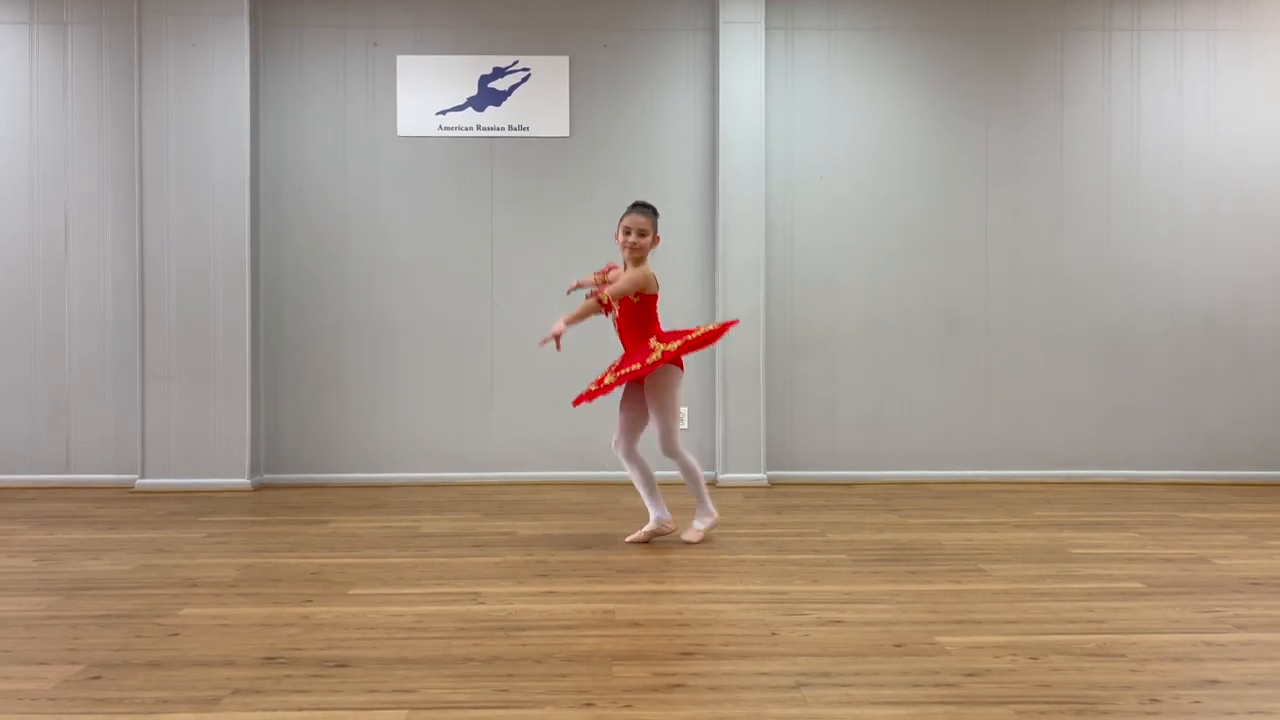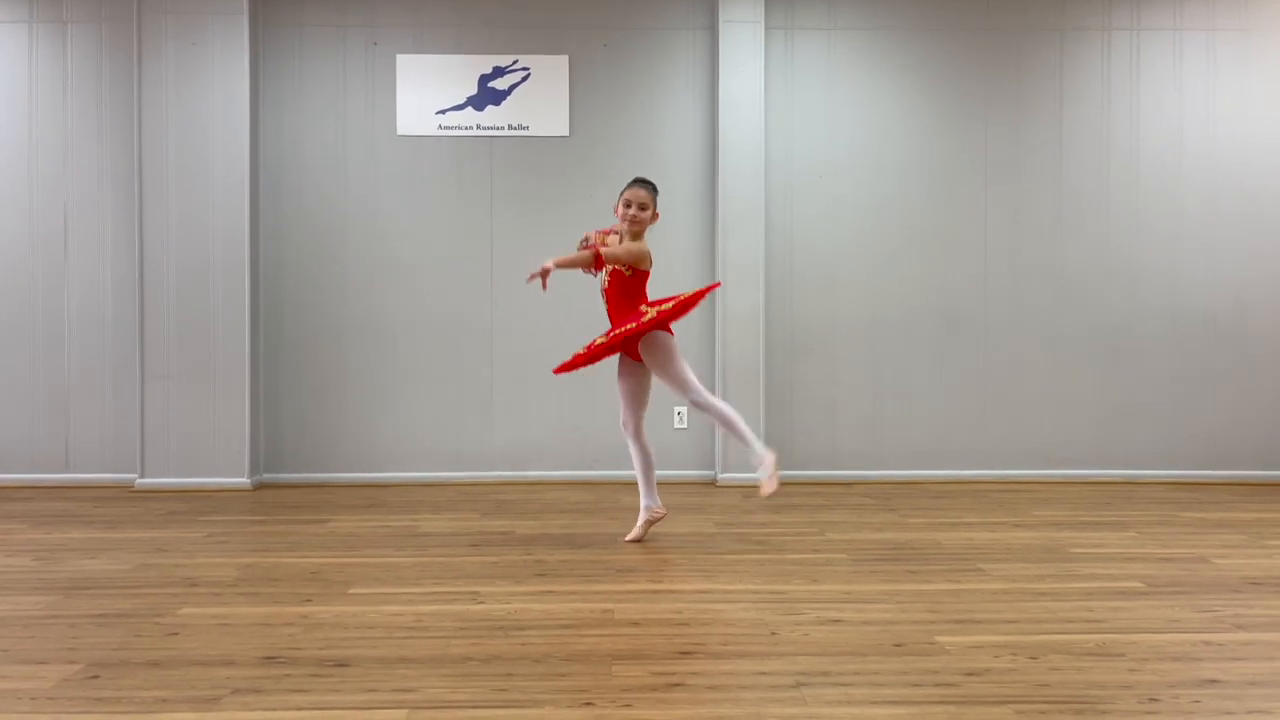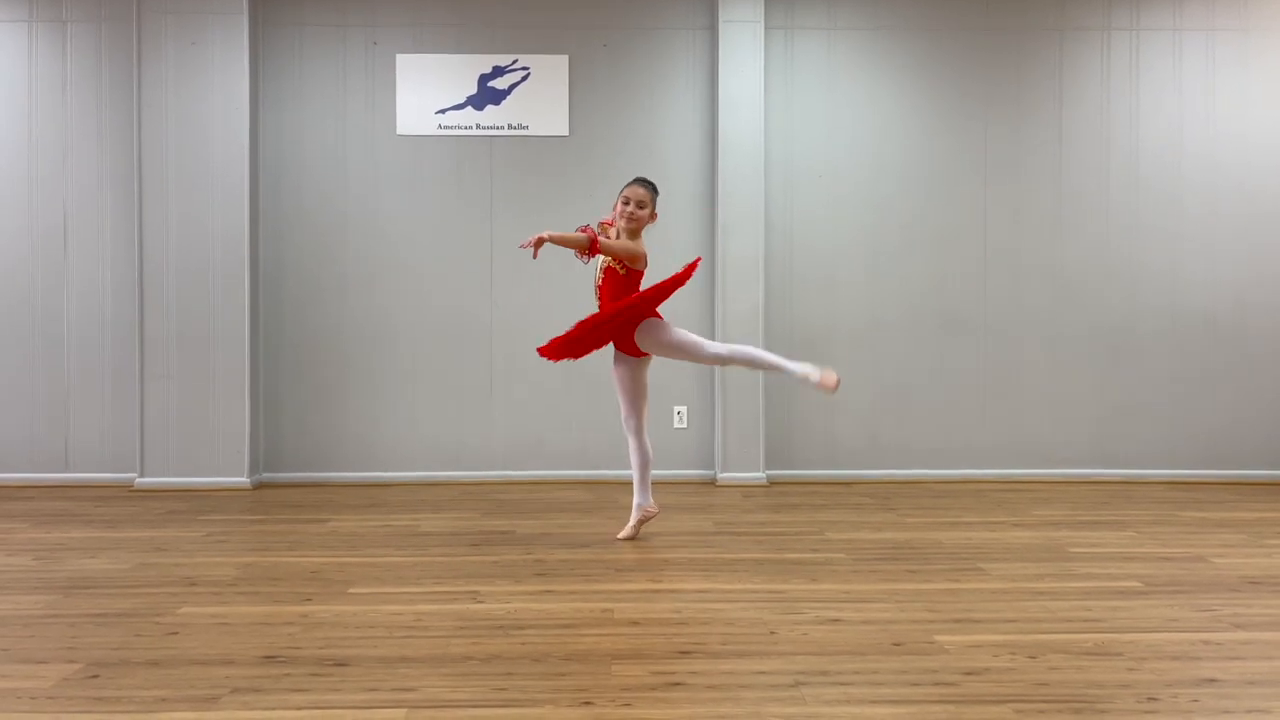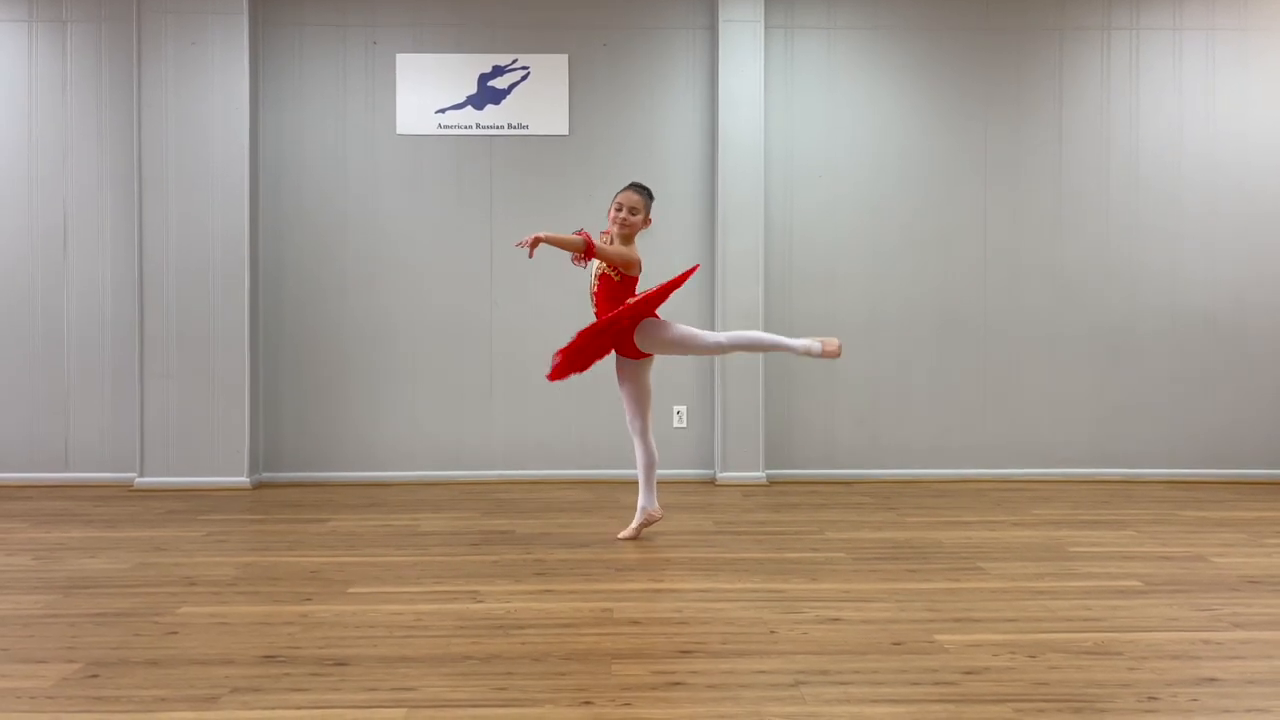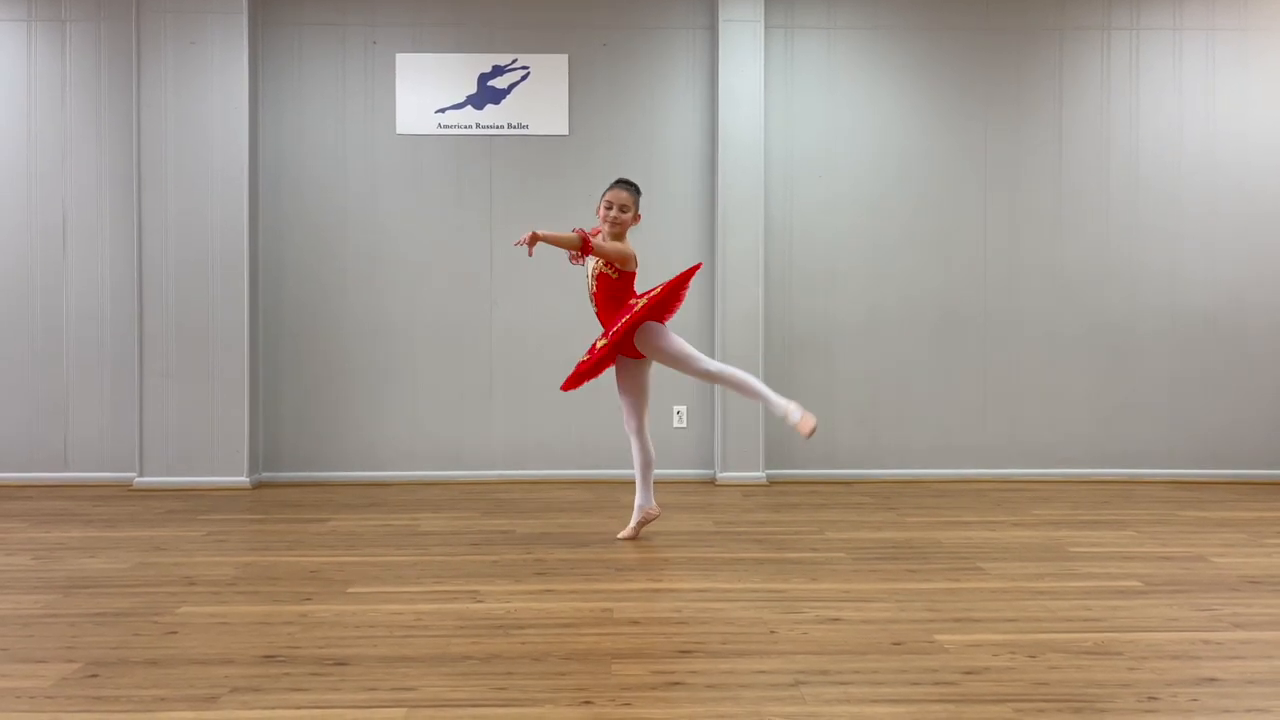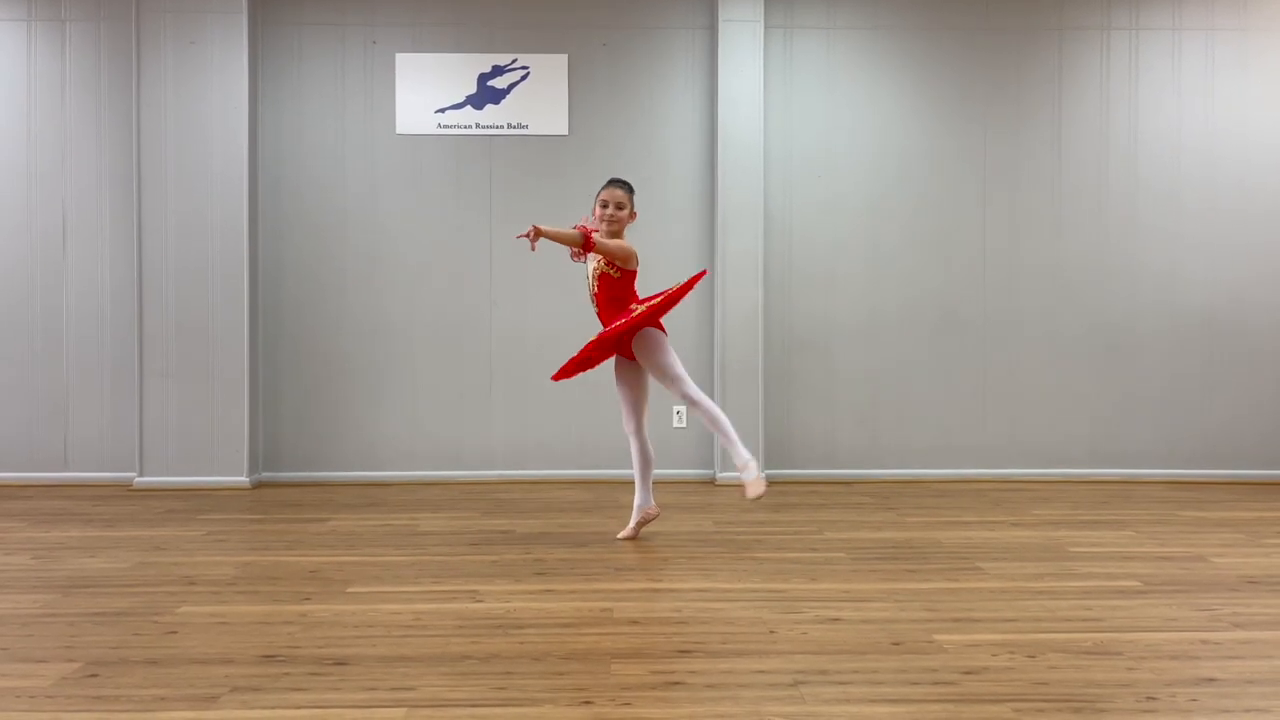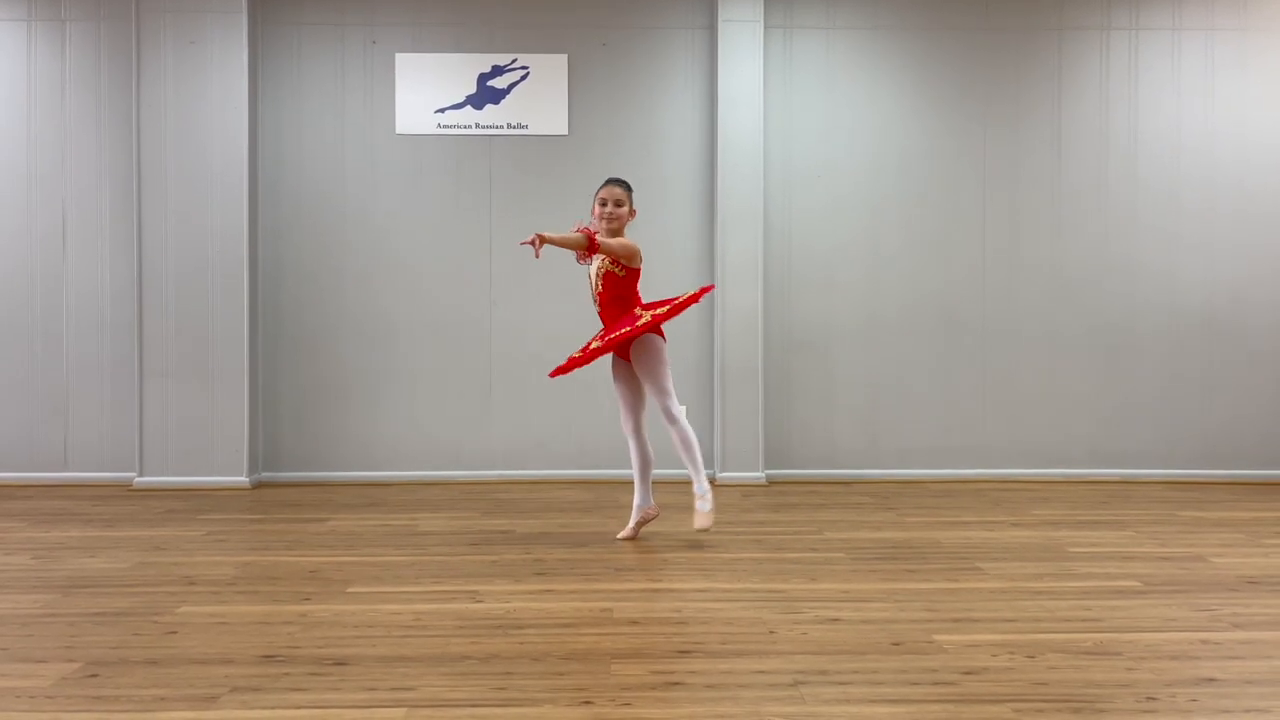
dt=0.1s
person 1, frame 1
left shoulder: (643, 274)
right shoulder: (619, 273)
left elbow: (604, 297)
right elbow: (600, 292)
left wrist: (564, 322)
left hip: (660, 359)
right hip: (638, 366)
left knee: (670, 445)
right knee: (622, 446)
left ankle: (705, 512)
right ankle: (659, 518)
person 1, frame 2
left shoulder: (638, 252)
right shoulder: (614, 237)
left elbow: (595, 254)
right elbow: (594, 240)
left wrist: (554, 264)
left hip: (648, 332)
right hip: (627, 342)
left knee: (699, 398)
right knee: (631, 428)
left ankle: (761, 456)
right ankle: (650, 507)
person 1, frame 3
left shoulder: (633, 249)
right shoulder: (613, 233)
left elbow: (592, 243)
right elbow: (598, 232)
left wrist: (547, 237)
left hip: (640, 328)
right hip: (622, 340)
left knee: (717, 353)
right knee: (633, 425)
left ankle: (804, 371)
right ankle: (642, 505)
person 1, frame 4
left shoulder: (627, 255)
right shoulder: (606, 242)
left elbow: (589, 247)
left wrist: (542, 238)
left hip: (639, 329)
right hip: (623, 344)
left knee: (719, 343)
right knee: (638, 427)
left ankle: (806, 346)
right ankle: (647, 508)
person 1, frame 5
left shoulder: (623, 252)
right shoulder: (599, 239)
left elbow: (585, 244)
right elbow: (587, 237)
left wrist: (539, 236)
left hip: (640, 329)
right hip: (621, 342)
left knee: (708, 368)
right knee: (635, 427)
left ankle: (784, 407)
right ankle: (644, 506)
person 1, frame 6
left shoulder: (623, 250)
right shoulder: (598, 243)
left elbow: (588, 239)
right elbow: (584, 231)
left wrist: (543, 232)
left hip: (640, 330)
right hip: (621, 339)
left knee: (689, 394)
right knee: (634, 427)
left ankle: (744, 461)
right ankle: (644, 507)
person 1, frame 7
left shoulder: (628, 248)
right shoulder: (597, 244)
left elbow: (592, 242)
left wrist: (545, 238)
left hip: (641, 335)
right hip: (621, 341)
left knee: (668, 408)
right knee: (633, 427)
left ankle: (702, 490)
right ankle: (644, 505)
